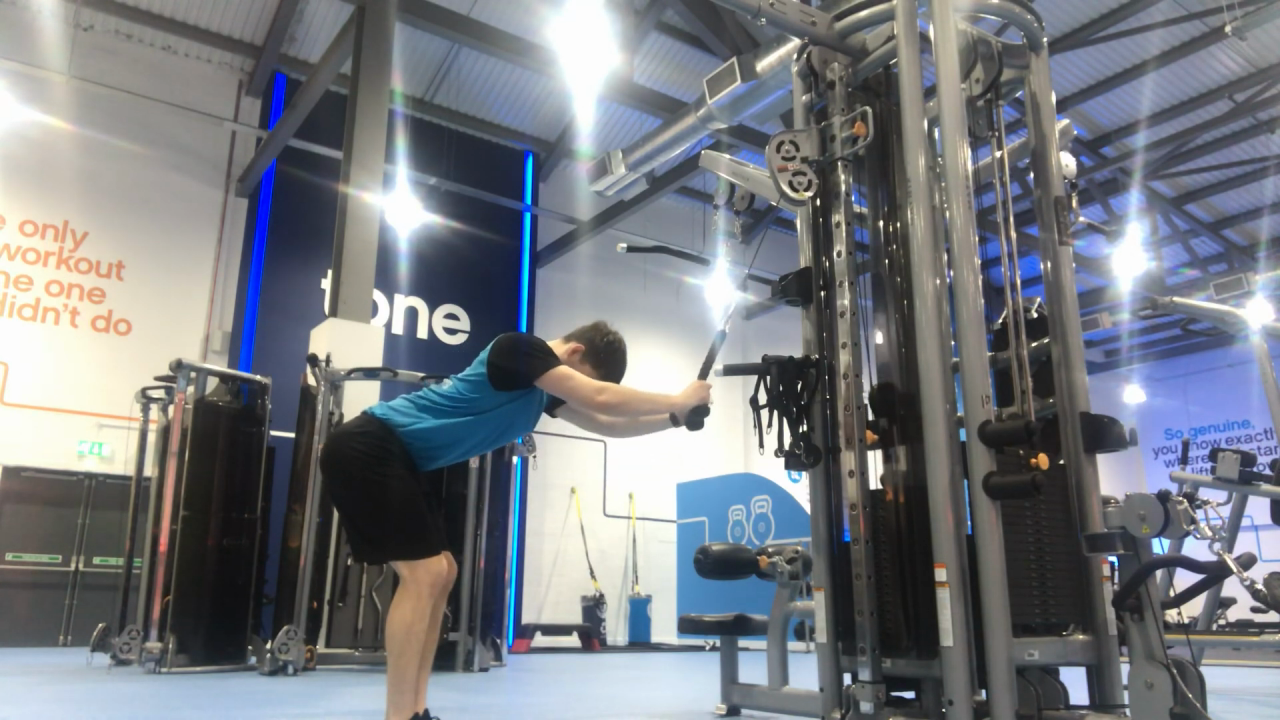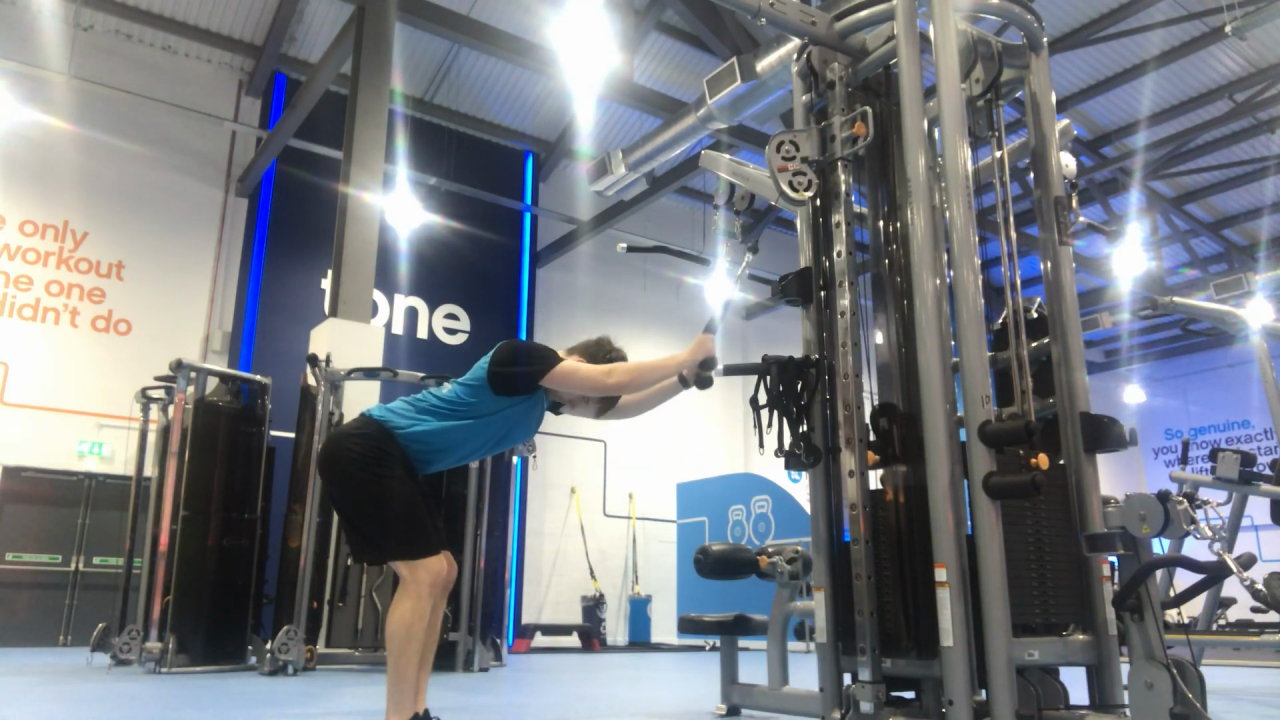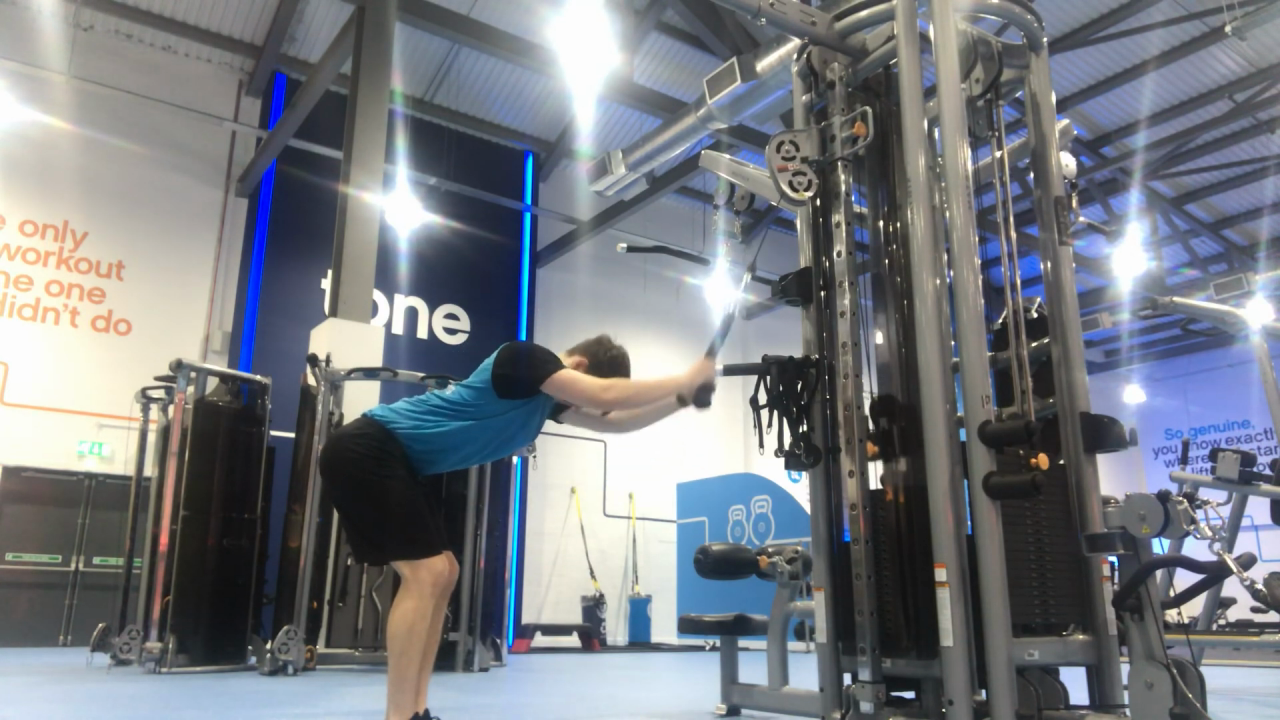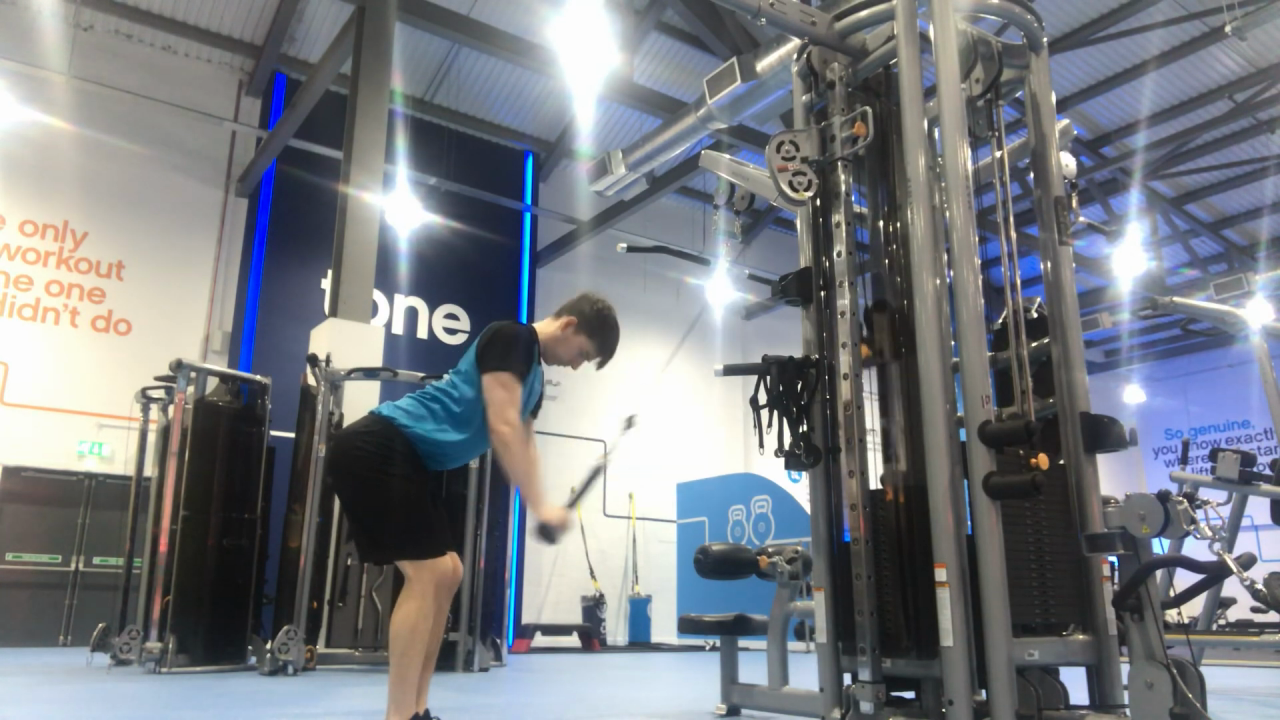
dt=0.5s
person 1, frame 1
left shoulder: (543, 385)
right shoulder: (520, 349)
left elbow: (607, 422)
right elbow: (601, 399)
left wrist: (676, 416)
right wrist: (678, 400)
left hip: (392, 457)
right hip: (367, 449)
left knee: (439, 573)
right knee: (423, 573)
person 1, frame 2
left shoulder: (545, 390)
right shoulder: (520, 359)
left elbow: (622, 405)
right elbow: (611, 380)
left wrist: (685, 378)
right wrist: (686, 357)
left hip: (387, 458)
right hip: (365, 450)
left knee: (439, 573)
right knee: (423, 574)
person 1, frame 3
left shoulder: (548, 395)
right shoulder: (524, 359)
left elbow: (615, 420)
right elbow: (607, 395)
left wrist: (682, 395)
right wrist: (686, 379)
left hip: (388, 458)
right hip: (367, 451)
left knee: (442, 573)
right knee: (425, 574)
person 1, frame 4
left shoulder: (533, 373)
right shoulder: (511, 338)
left elbow: (520, 444)
right elbow: (503, 427)
left wrist: (540, 508)
right wrist: (539, 507)
left hip: (409, 460)
right hip: (377, 450)
left knee: (445, 575)
right knee: (430, 573)
